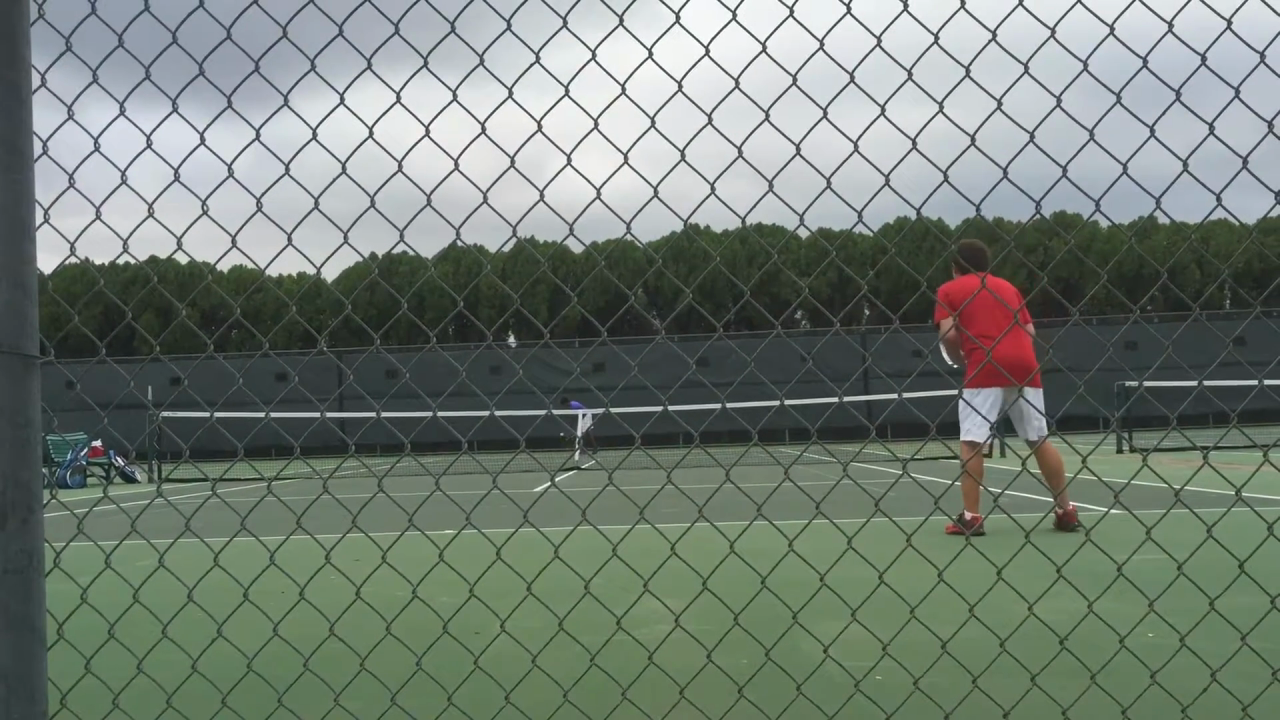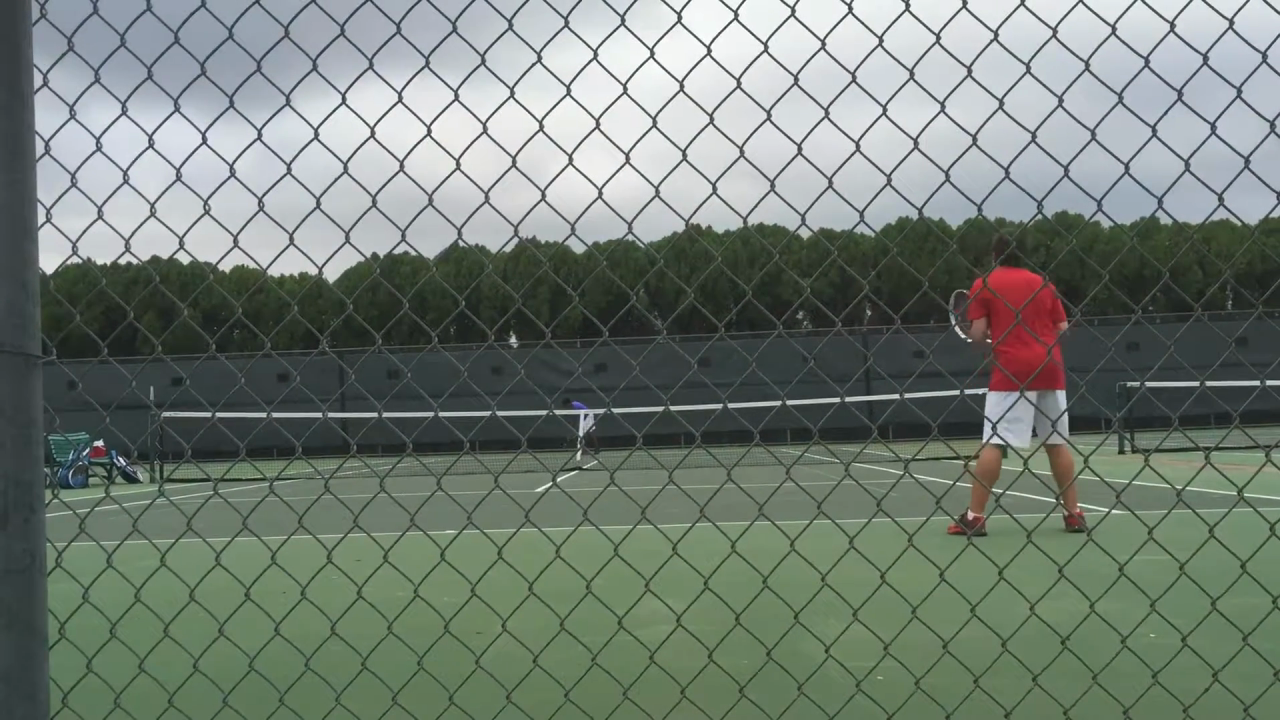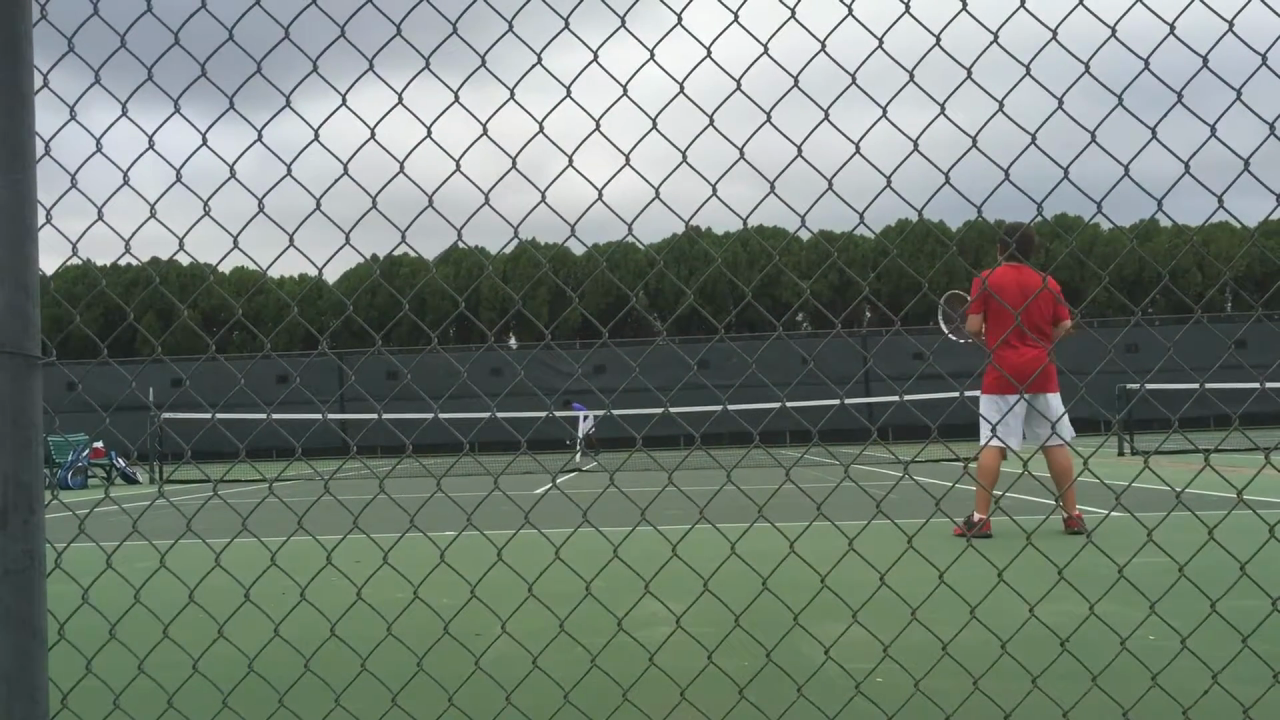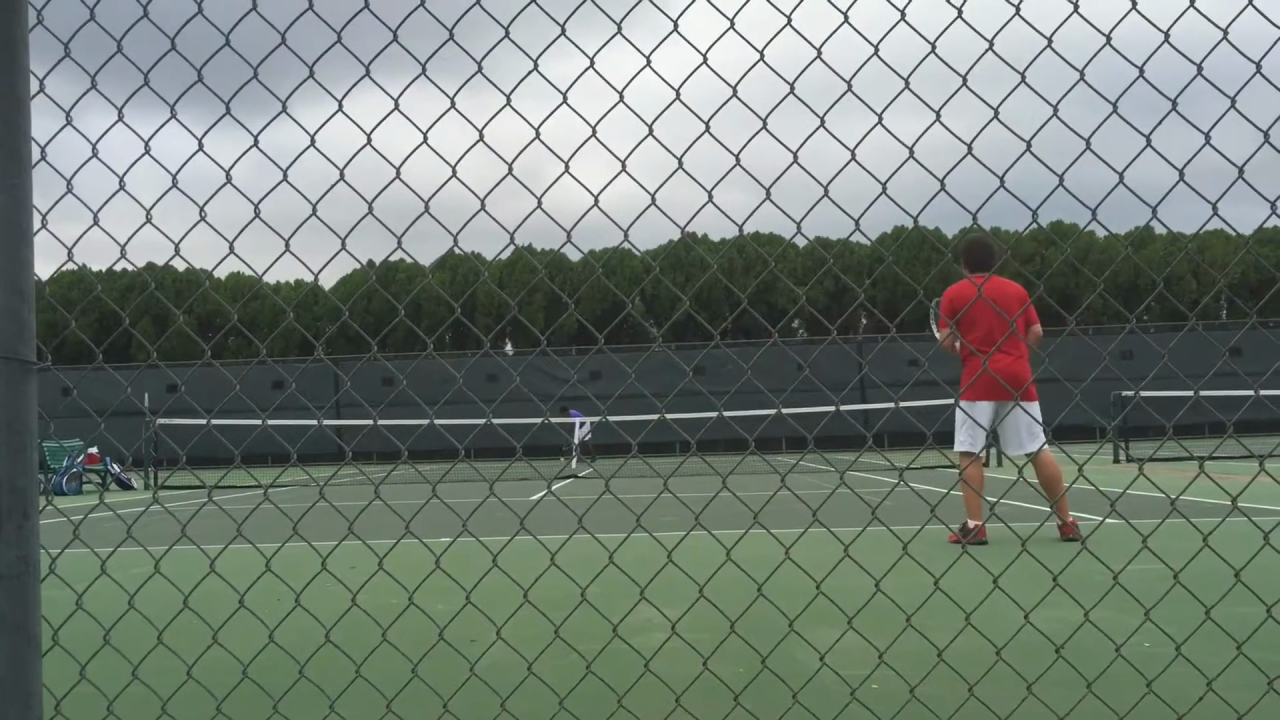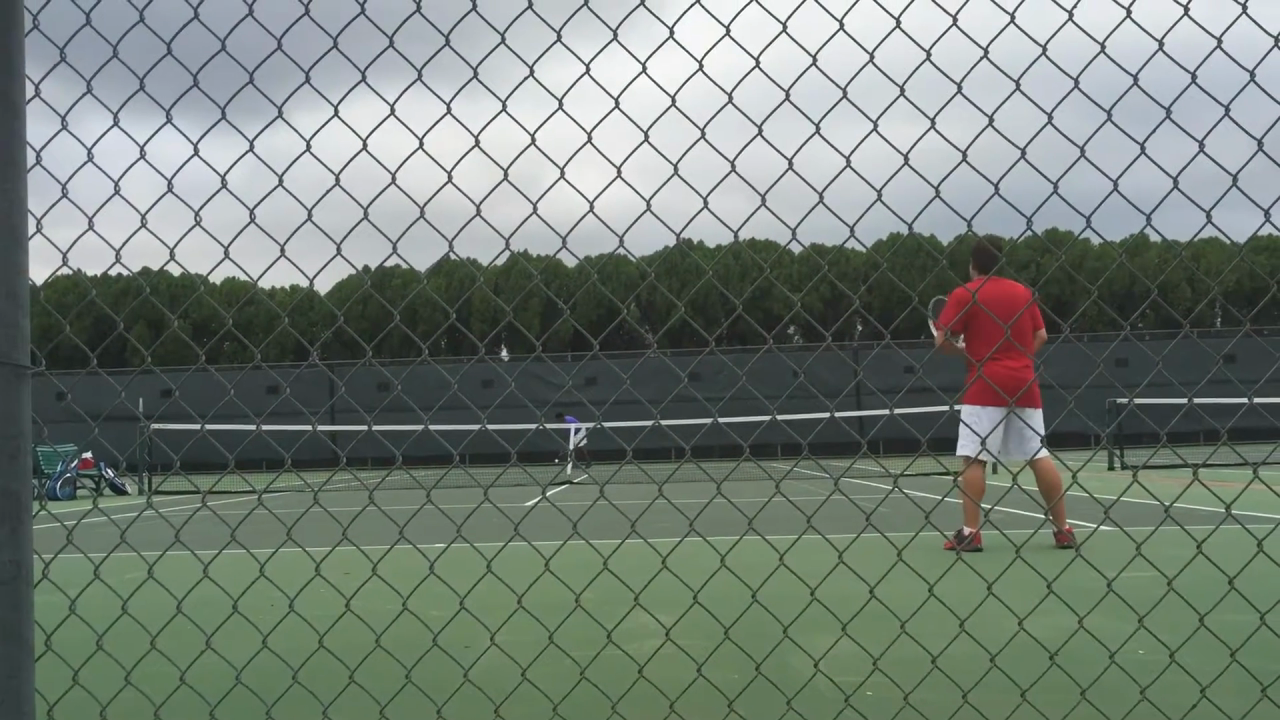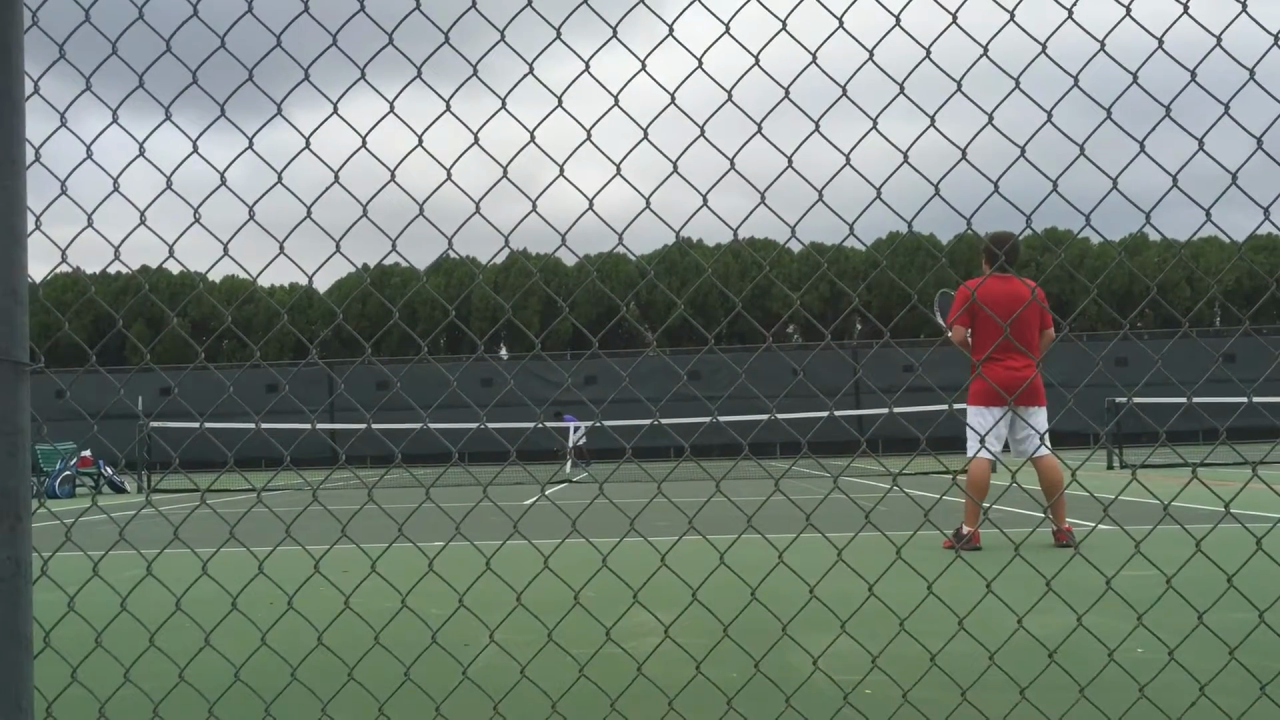
dt=0.4s
person 1, frame 1
left shoulder: (949, 290)
right shoulder: (1008, 286)
left elbow: (948, 333)
right elbow: (1030, 331)
left wrist: (957, 356)
left hip: (986, 369)
right hip: (1025, 365)
left knee: (972, 442)
right knee: (1040, 439)
left ankle: (971, 516)
right ankle: (1066, 510)
person 1, frame 2
left shoulder: (984, 284)
right shoulder: (1043, 284)
left elbow: (978, 333)
right elbow: (1062, 328)
left wrist: (989, 340)
left hip: (1011, 371)
right hip: (1049, 369)
left knee: (994, 442)
right knee: (1057, 442)
left ankle: (974, 516)
right ankle: (1073, 513)
person 1, frame 3
left shoulder: (984, 281)
right shoulder: (1047, 283)
left elbow: (973, 328)
right elbow: (1064, 328)
left hip: (1001, 374)
right hip: (1041, 373)
left knee: (992, 445)
right knee: (1055, 443)
left ankle: (981, 518)
right ankle: (1072, 515)
person 1, frame 4
left shoulder: (954, 293)
right shoulder: (1016, 289)
left elbow: (945, 340)
right elbow: (1036, 332)
left hip: (979, 380)
right hip: (1019, 379)
left knee: (970, 452)
right knee: (1038, 450)
left ankle: (974, 525)
right ankle: (1066, 521)
person 1, frame 5
left shoulder: (964, 295)
right shoulder: (1024, 293)
left elbow: (942, 340)
right elbow: (1041, 337)
left wrist: (963, 349)
left hip: (985, 386)
right hip: (1024, 384)
left knee: (975, 457)
right knee: (1040, 455)
left ankle: (970, 532)
right ankle: (1063, 529)
person 1, frame 6
left shoulder: (971, 290)
right shoulder: (1033, 291)
left elbow: (957, 336)
right elbow: (1049, 335)
left hip: (988, 385)
right hip: (1028, 384)
left knee: (980, 455)
right knee: (1043, 454)
left ankle: (970, 531)
right ankle: (1062, 528)
